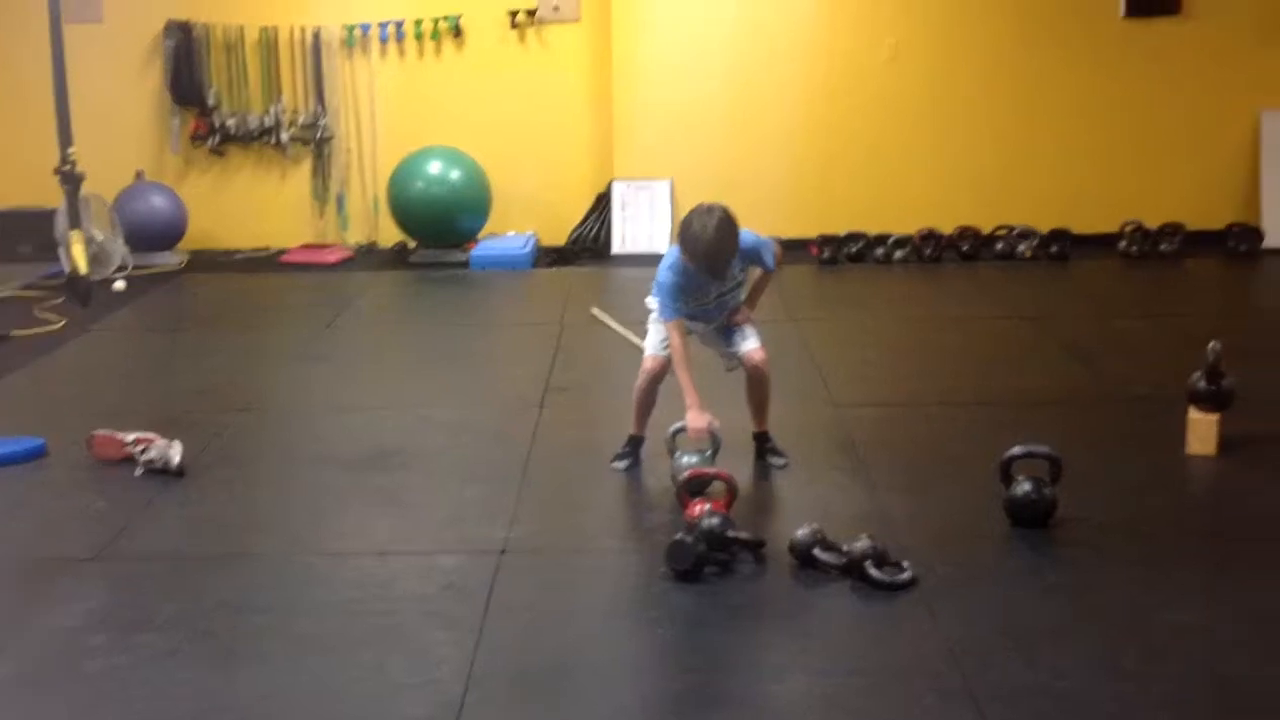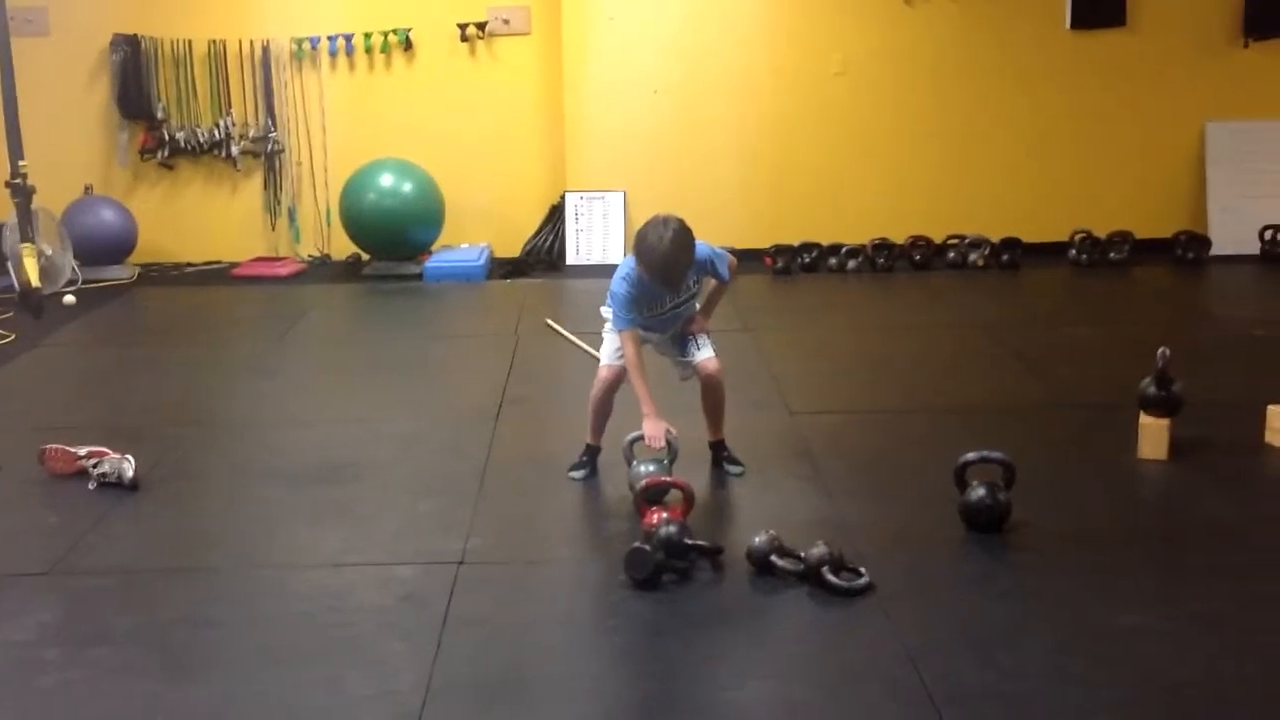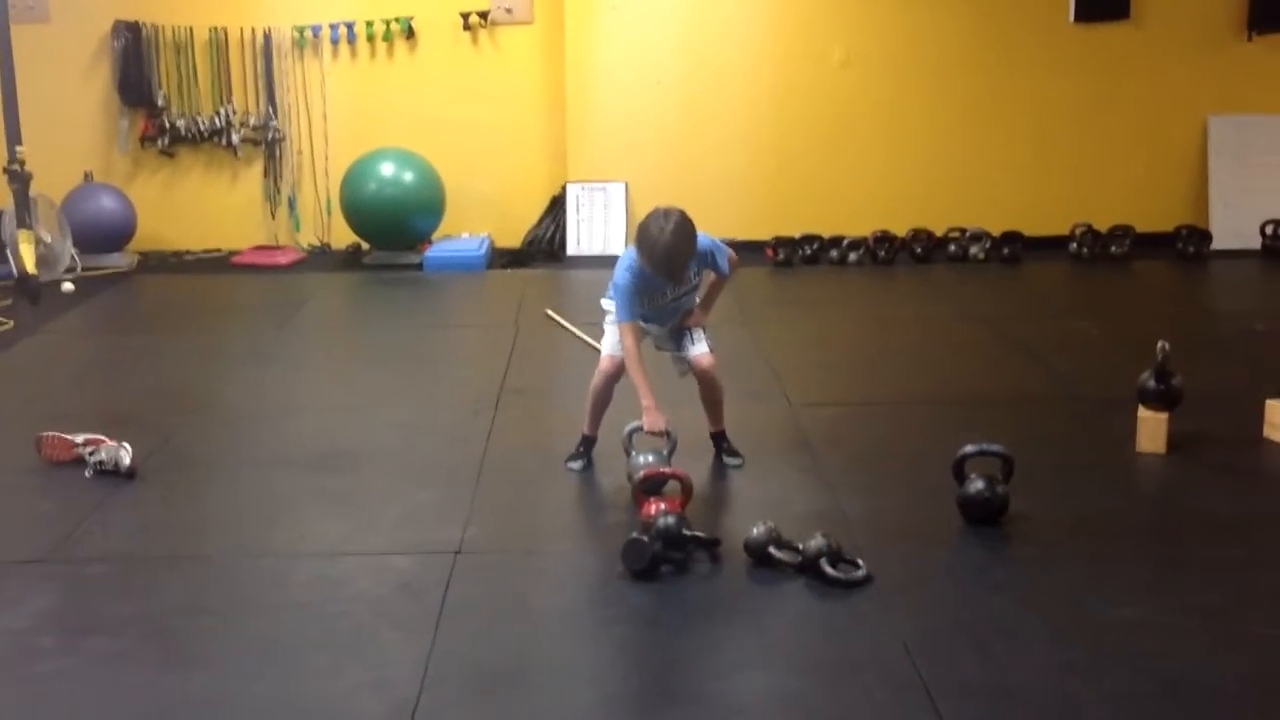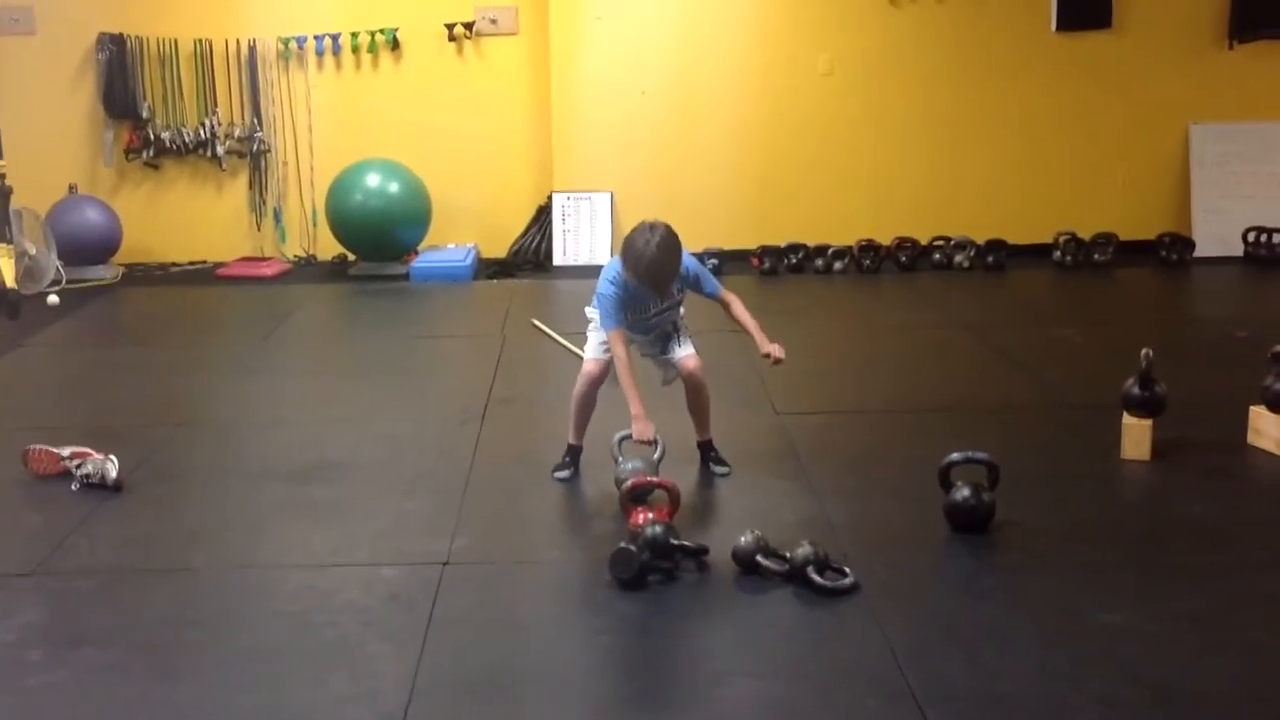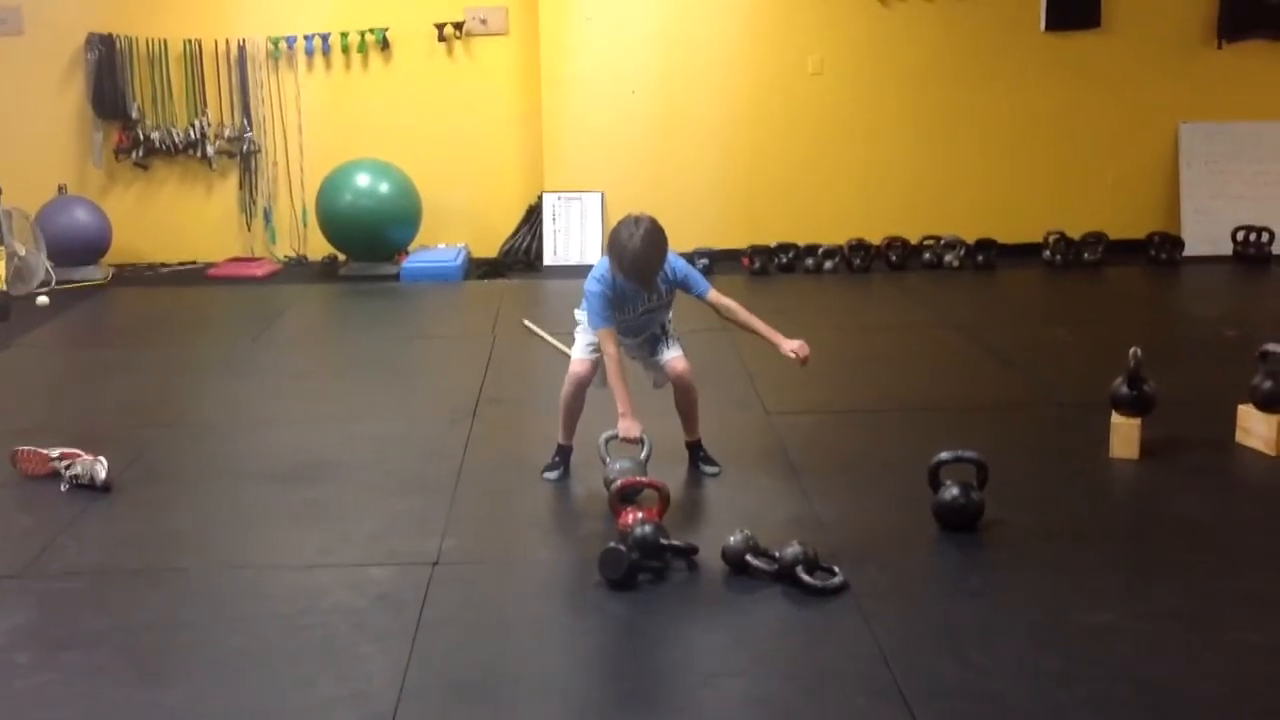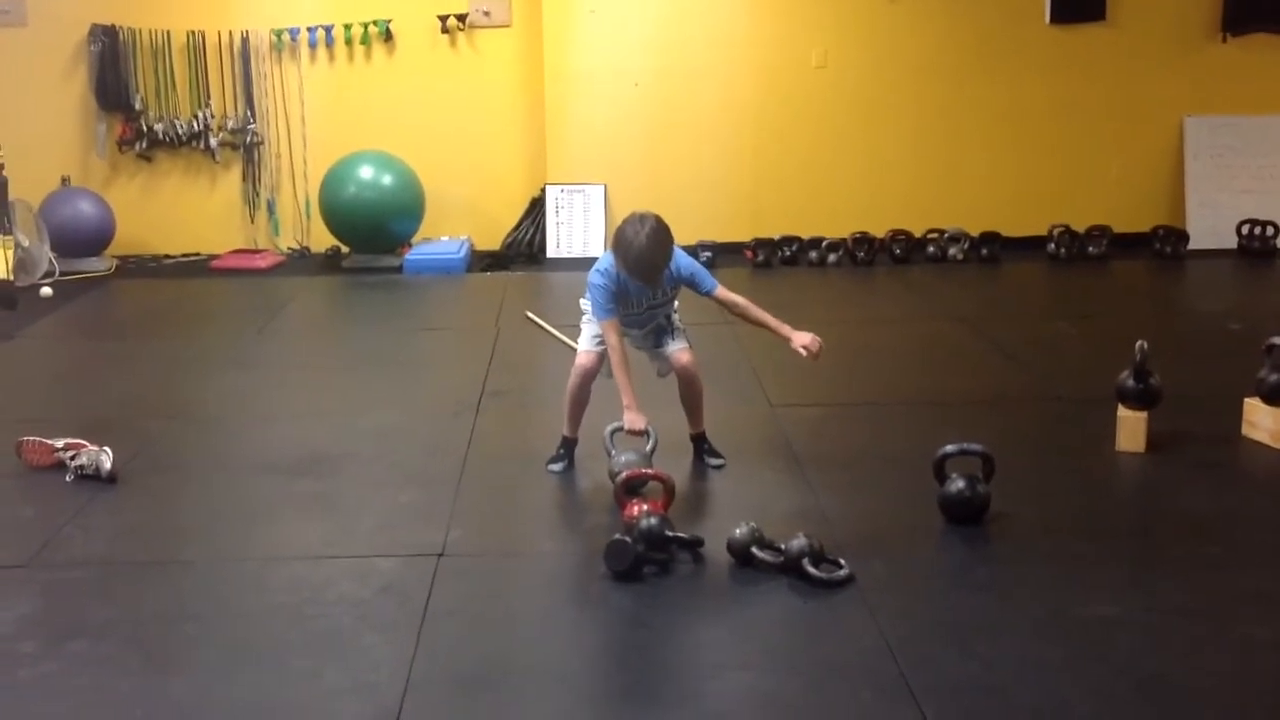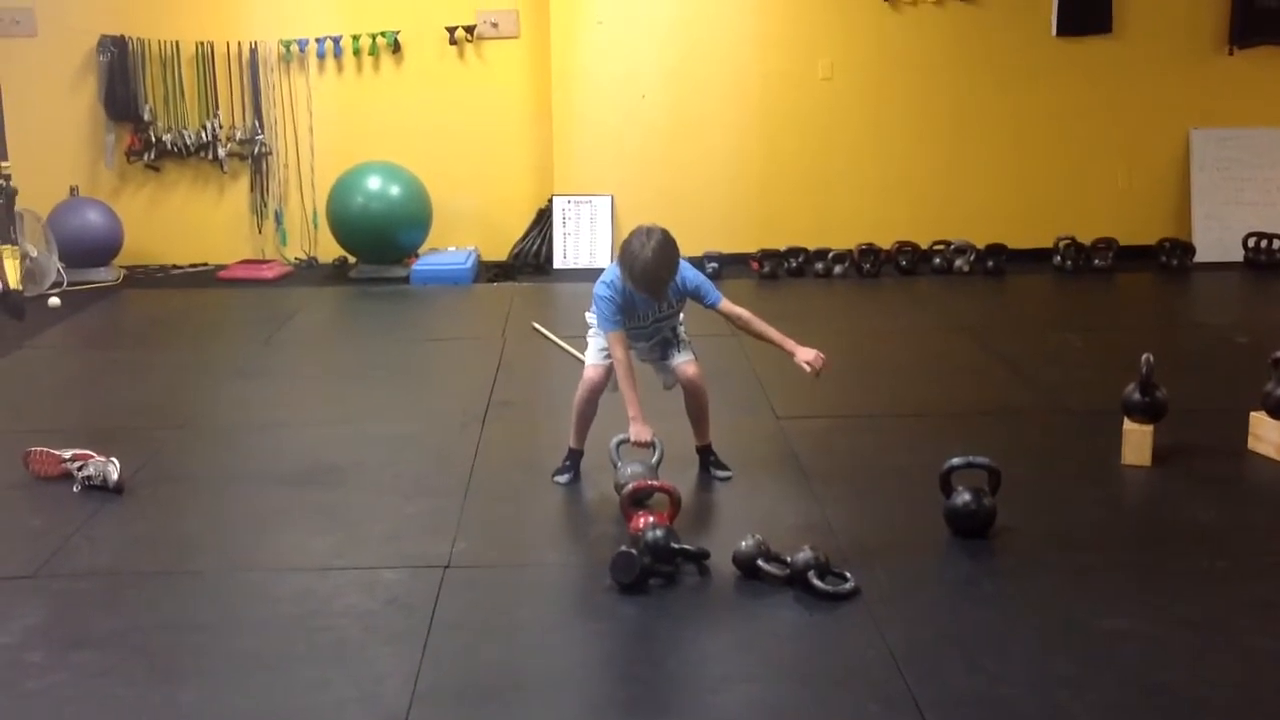
dt=0.7s
person 1, frame 1
left shoulder: (747, 244)
right shoulder: (671, 271)
left elbow: (775, 255)
right elbow: (677, 339)
left wrist: (749, 305)
right wrist: (693, 405)
left hip: (726, 312)
right hip: (675, 314)
left knee: (757, 362)
right knee: (652, 367)
left ankle: (762, 439)
right ankle: (635, 441)
person 1, frame 2
left shoulder: (701, 255)
right shoulder: (625, 281)
left elbow: (730, 265)
right elbow: (631, 349)
left wrist: (704, 314)
right wrist: (650, 415)
left hip: (680, 322)
right hip: (630, 323)
left knee: (711, 371)
right knee: (607, 377)
left ankle: (718, 447)
right ankle: (591, 450)
person 1, frame 3
left shoulder: (704, 248)
right shoulder: (628, 272)
left elbow: (731, 261)
right elbow: (630, 342)
left wrist: (703, 309)
right wrist: (649, 407)
left hip: (680, 315)
right hip: (630, 315)
left knee: (705, 366)
right knee: (608, 368)
left ankle: (720, 438)
right ankle: (587, 440)
person 1, frame 4
left shoulder: (686, 266)
right shoulder: (611, 282)
left elbow: (727, 299)
right elbow: (620, 352)
left wrist: (761, 340)
right wrist: (639, 416)
left hip: (663, 325)
right hip: (612, 322)
left knee: (693, 370)
right knee: (591, 373)
left ankle: (707, 448)
right ankle: (572, 450)
person 1, frame 5
left shoulder: (672, 267)
right shoulder: (599, 282)
left elbow: (722, 304)
right elbow: (610, 350)
left wrist: (780, 341)
right wrist: (626, 415)
left hip: (652, 328)
right hip: (600, 327)
left knee: (681, 373)
right knee: (578, 374)
left ankle: (695, 448)
right ankle: (562, 451)
person 1, frame 6
left shoulder: (678, 263)
right shoulder: (602, 276)
left elbow: (731, 301)
right elbow: (614, 343)
left wrist: (790, 333)
right wrist: (630, 407)
left hip: (657, 318)
right hip: (606, 318)
left knee: (686, 365)
right knee: (585, 366)
left ankle: (700, 440)
right ankle: (567, 444)
person 1, frame 7
left shoulder: (684, 275)
right shoulder: (608, 288)
left elbow: (736, 314)
right elbow: (620, 355)
left wrist: (794, 348)
right wrist: (636, 420)
left hip: (662, 331)
right hip: (612, 330)
left knee: (692, 377)
right knee: (593, 380)
left ankle: (705, 453)
right ankle: (573, 455)
